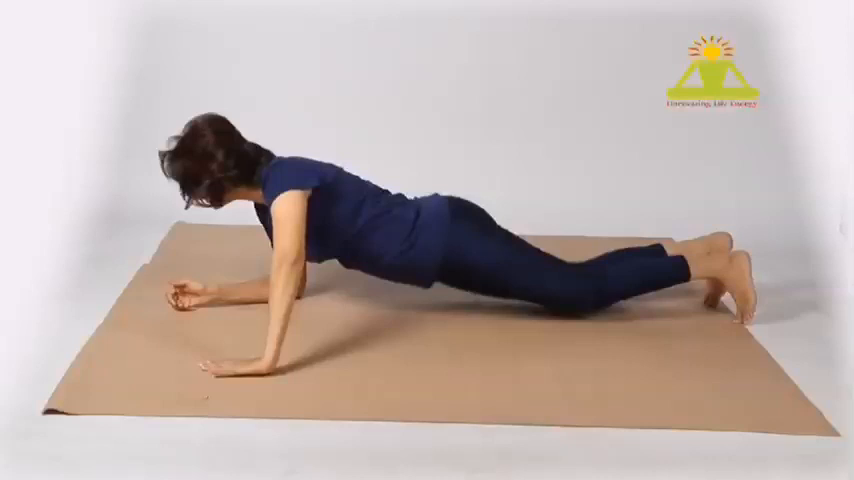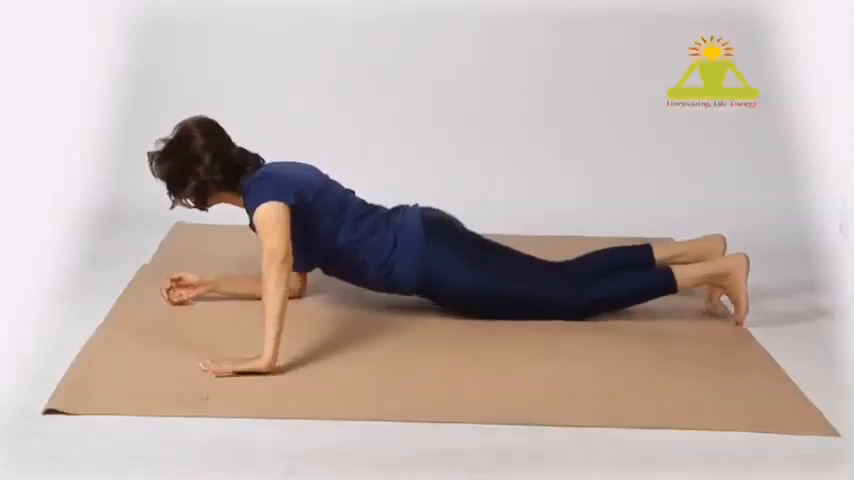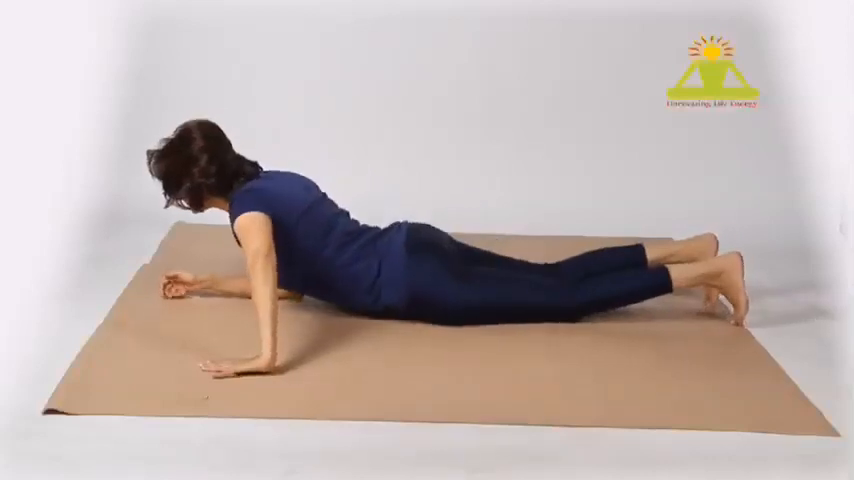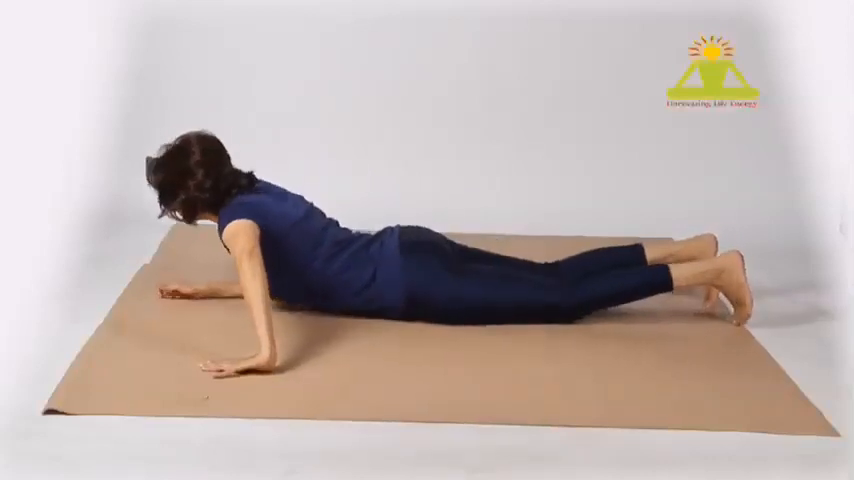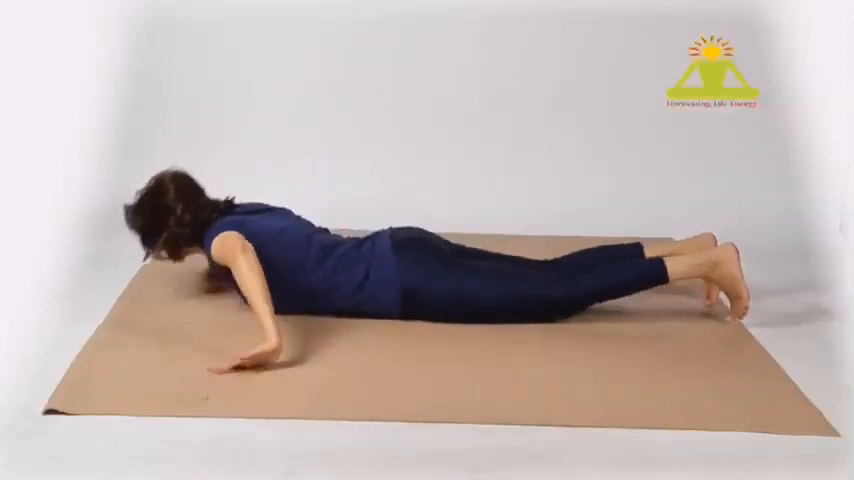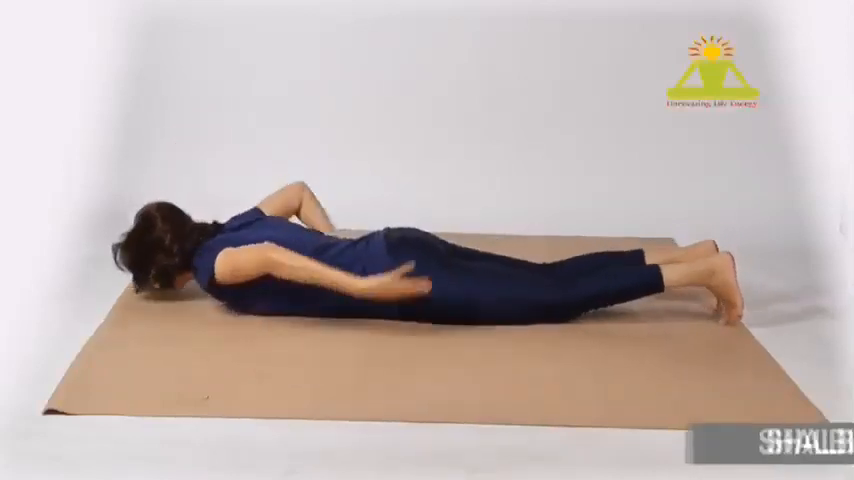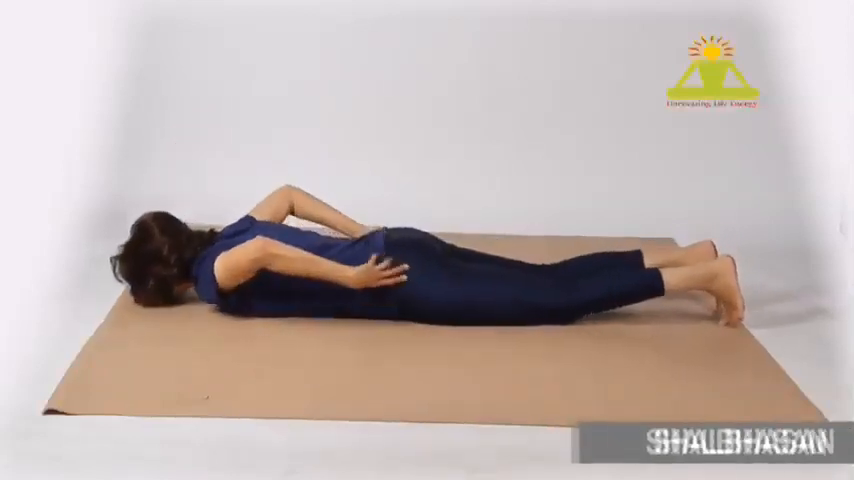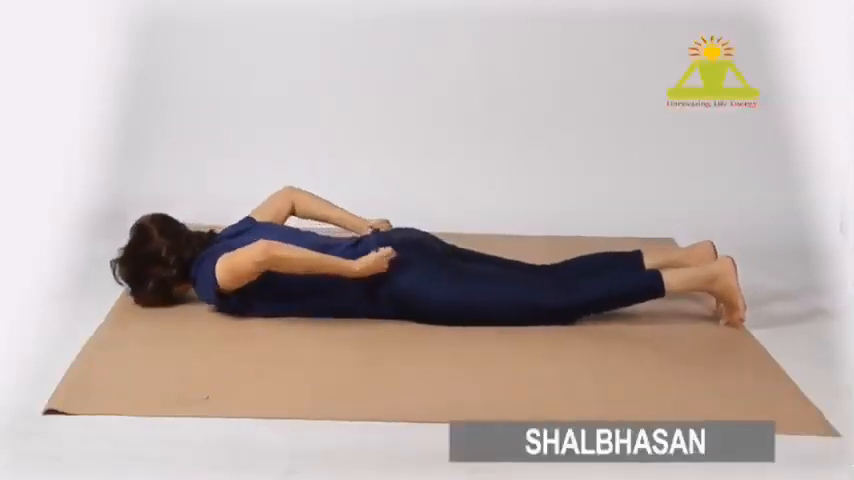
dt=0.3s
person 1, frame 1
left shoulder: (283, 181)
right shoulder: (270, 196)
left elbow: (287, 265)
right elbow: (289, 283)
left wrist: (266, 359)
right wrist: (212, 294)
left hip: (449, 235)
right hip: (438, 233)
left knee: (582, 291)
right knee: (570, 279)
left ankle: (721, 263)
right ankle: (702, 246)
person 1, frame 2
left shoulder: (263, 193)
right shoulder: (271, 180)
left elbow: (278, 262)
right elbow: (292, 283)
left wrist: (267, 357)
right wrist: (209, 286)
left hip: (429, 261)
right hip: (424, 234)
left knee: (572, 296)
right knee: (564, 277)
left ankle: (715, 270)
right ankle: (695, 248)
person 1, frame 3
left shoulder: (245, 205)
right shoulder: (274, 181)
left elbow: (263, 262)
right elbow: (287, 278)
left wrist: (266, 355)
right wrist: (205, 283)
left hip: (415, 285)
right hip: (413, 247)
left knee: (568, 299)
right knee: (556, 278)
left ankle: (711, 271)
right ankle: (689, 248)
person 1, frame 4
left shoulder: (234, 218)
right shoulder: (262, 193)
left elbow: (251, 262)
right elbow: (281, 278)
left wrist: (264, 353)
right wrist: (203, 291)
left hip: (412, 286)
right hip: (411, 248)
left knee: (562, 297)
right knee: (555, 276)
left ankle: (711, 270)
right ankle: (689, 248)
person 1, frame 5
left shoulder: (218, 240)
right shoulder: (242, 213)
left elbow: (246, 258)
left wrist: (271, 339)
left hip: (408, 284)
right hip: (405, 250)
left knee: (558, 293)
right knee: (555, 275)
left ankle: (706, 263)
right ankle: (689, 246)
person 1, frame 6
left shoulder: (215, 266)
right shoulder: (236, 227)
left elbow: (272, 258)
right elbow: (299, 191)
left wrist: (362, 287)
left hip: (391, 269)
right hip: (400, 247)
left knee: (555, 297)
right knee: (551, 279)
left ankle: (703, 270)
right ankle: (688, 252)
person 1, frame 7
left shoulder: (214, 276)
right shoulder: (228, 236)
left elbow: (262, 252)
right elbow: (287, 194)
left wrist: (351, 277)
left hip: (403, 285)
right hip: (400, 248)
left knee: (555, 300)
right knee: (550, 280)
left ankle: (708, 276)
right ankle: (691, 255)
person 1, frame 8
left shoulder: (213, 277)
right shoulder: (228, 238)
left elbow: (266, 254)
right elbow: (289, 195)
left wrist: (353, 269)
right wrist: (364, 228)
left hip: (404, 287)
right hip: (403, 250)
left knee: (556, 300)
right knee: (551, 280)
left ankle: (706, 278)
right ankle: (690, 256)
